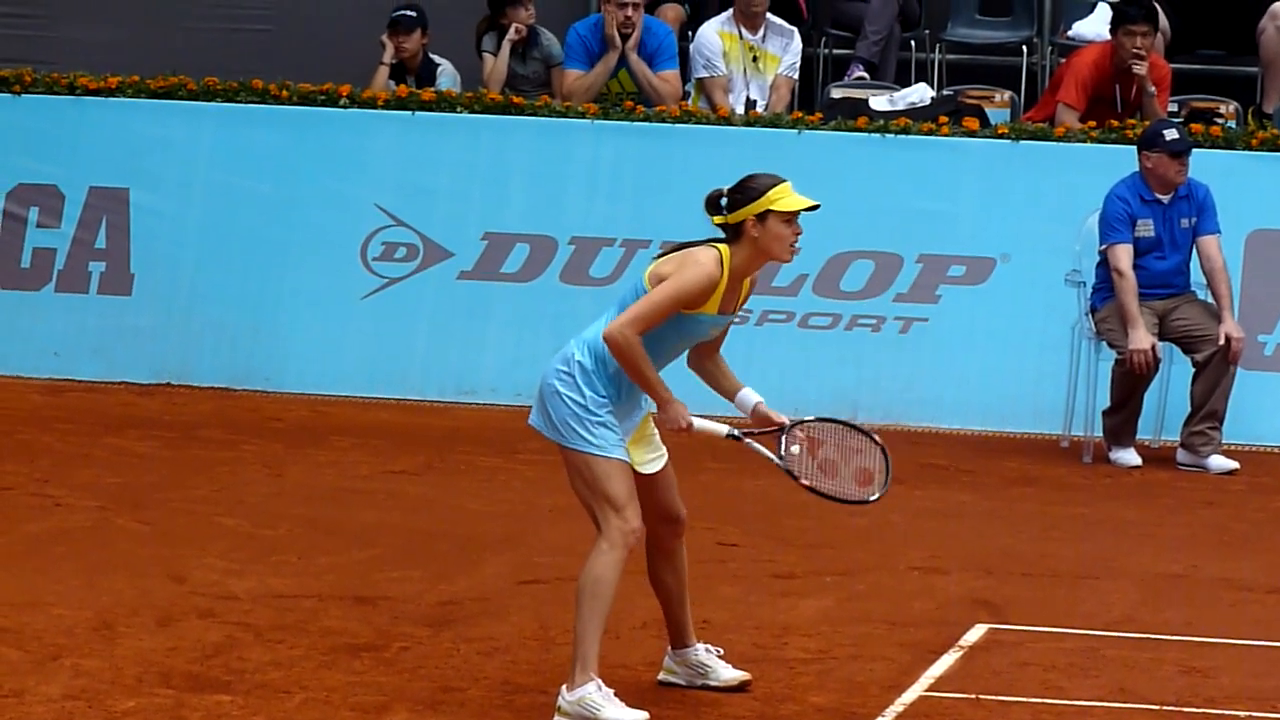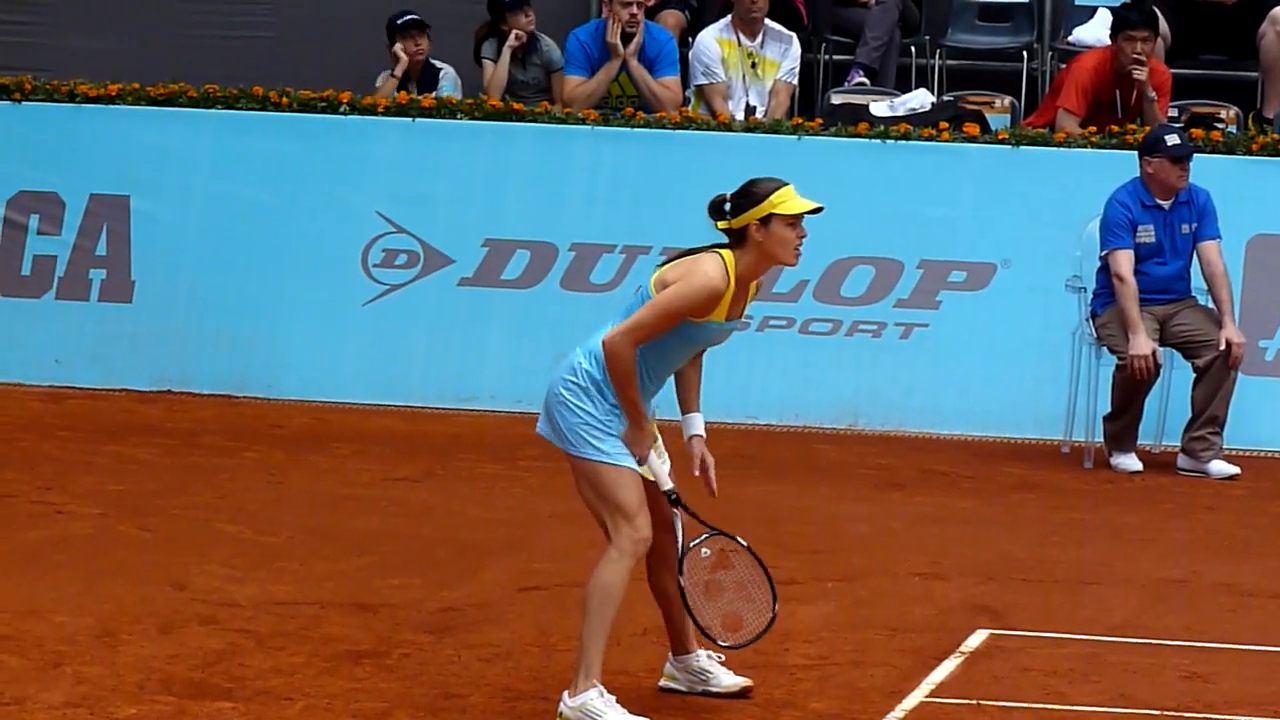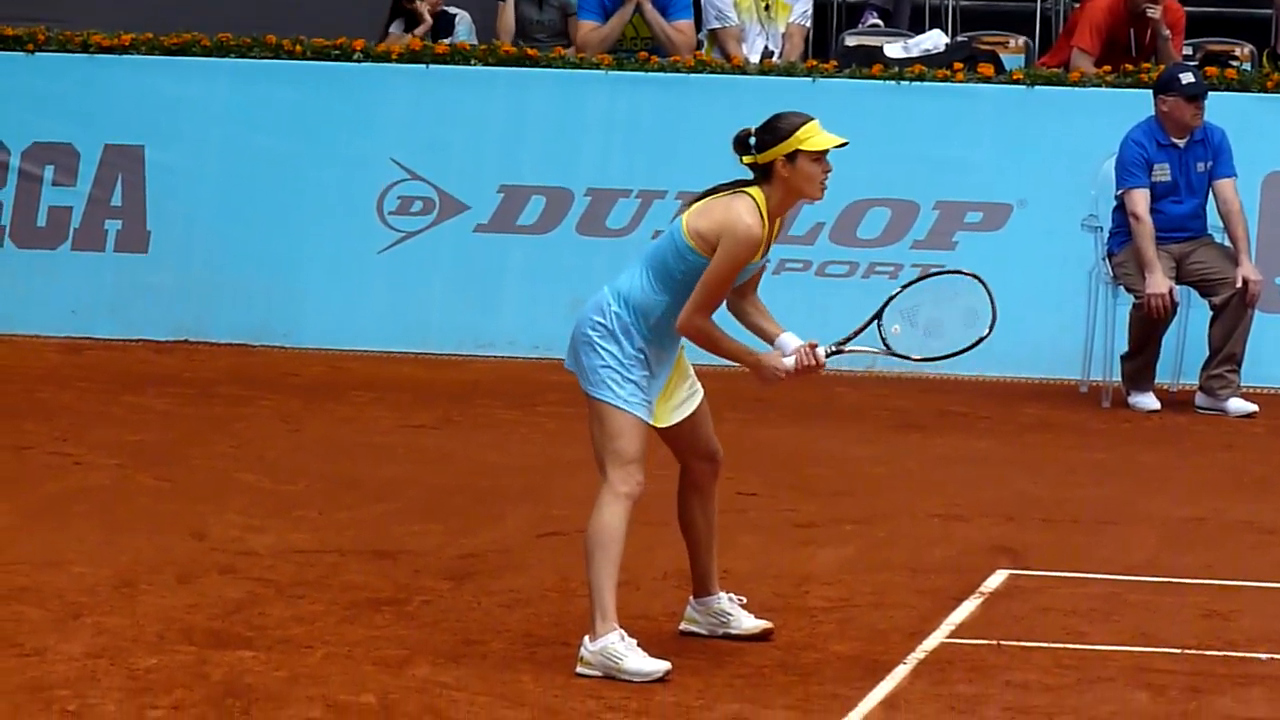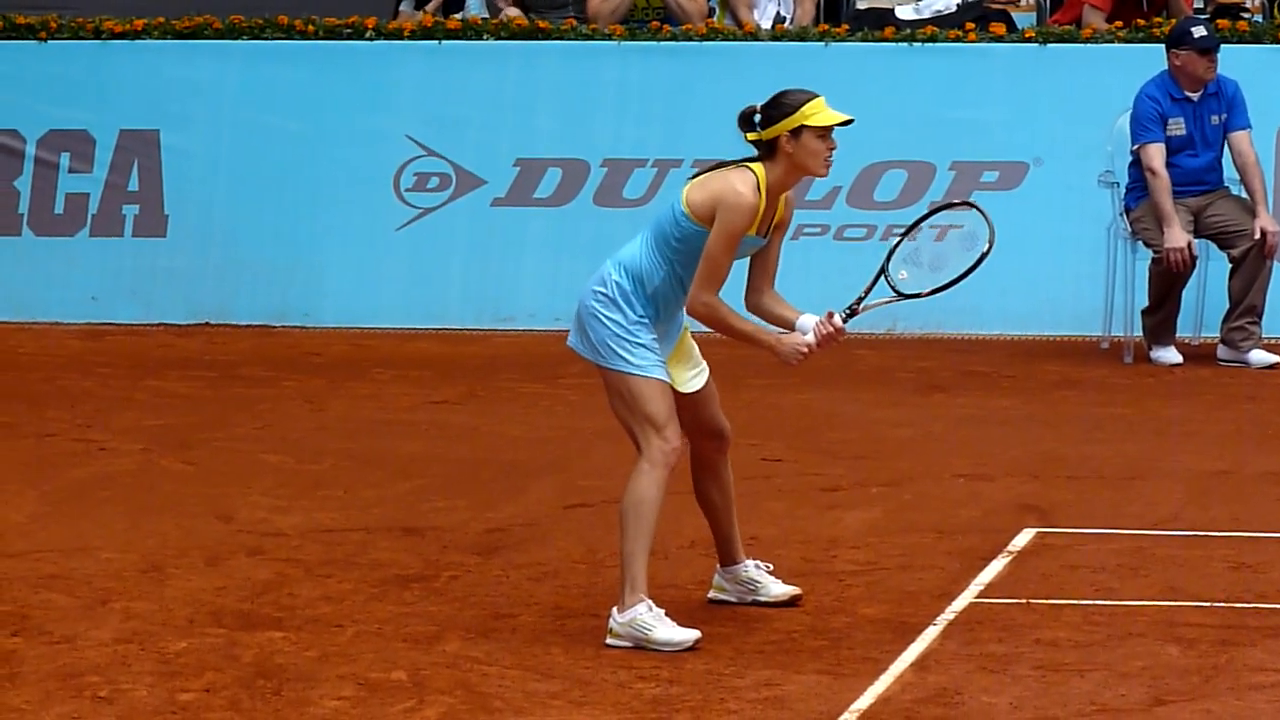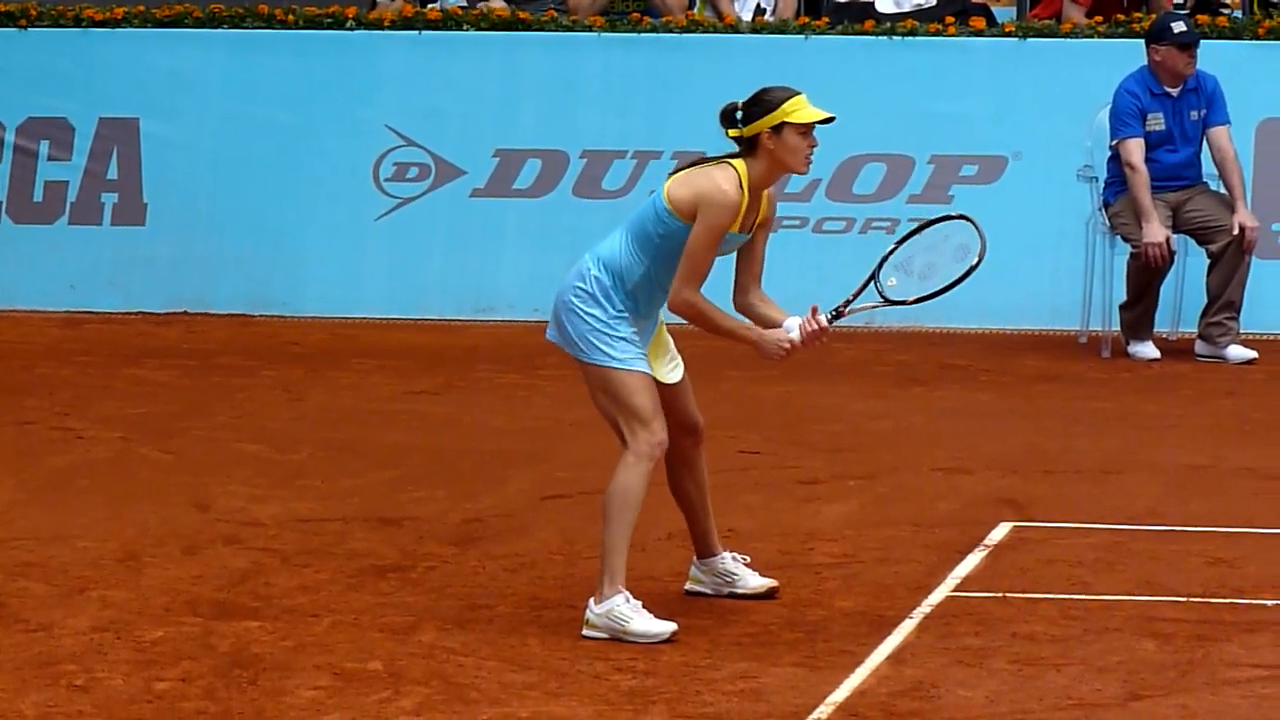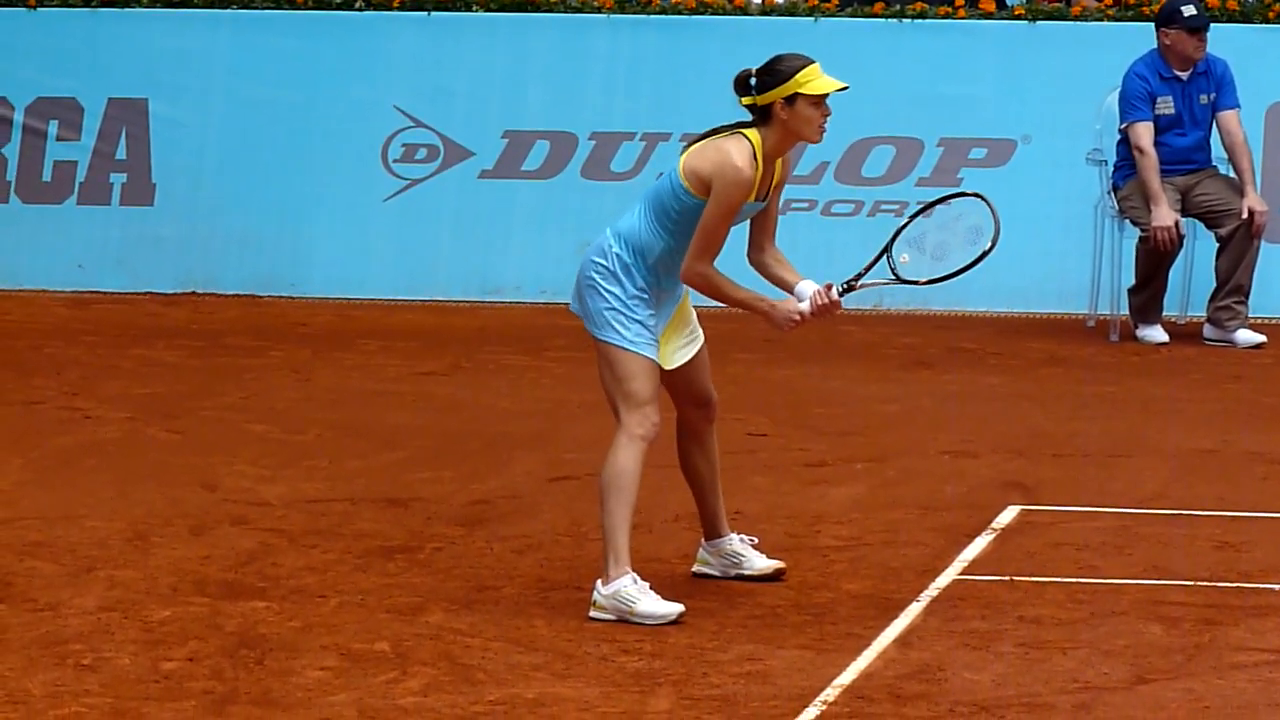
dt=0.7s
person 1, frame 1
left shoulder: (742, 280)
right shoulder: (706, 268)
left elbow: (704, 357)
right elbow: (617, 334)
left wrist: (750, 404)
right wrist: (666, 403)
left hip: (623, 400)
right hip: (583, 389)
left knee: (668, 522)
right knee: (622, 529)
left ankle: (683, 655)
person 1, frame 2
left shoulder: (746, 284)
right shoulder: (710, 278)
right elbow: (617, 342)
left wrist: (695, 431)
right wrist: (640, 426)
left hip: (624, 404)
right hip: (589, 395)
left knee: (666, 531)
right knee: (633, 537)
left ankle: (685, 662)
person 1, frame 3
left shoulder: (769, 213)
right shoulder: (745, 223)
left elbow: (742, 297)
right elbow: (691, 320)
left wrist: (787, 343)
right wrist: (757, 361)
left hip: (656, 342)
right hip: (615, 336)
left knee: (704, 463)
right knee: (624, 481)
left ankle: (706, 604)
right ankle: (603, 639)
person 1, frame 4
left shoulder: (780, 204)
right shoulder: (741, 195)
left elbow: (758, 295)
right elbow: (703, 302)
left wrist: (806, 324)
right wrist: (775, 343)
left hip: (660, 318)
right hip: (620, 311)
left knee: (713, 438)
right knee: (661, 447)
left ankle: (734, 573)
right ankle: (631, 611)
person 1, frame 5
left shoulder: (761, 203)
right shoulder: (723, 191)
left elbow: (747, 296)
right elbow: (684, 298)
left wrist: (793, 325)
right wrist: (758, 340)
left hip: (636, 311)
right hip: (597, 303)
left knee: (686, 433)
right knee: (648, 440)
left ankle: (710, 564)
right ankle: (608, 602)
person 1, frame 6
left shoulder: (776, 163)
right shoulder: (736, 165)
left elbow: (762, 251)
right elbow: (696, 269)
left wrist: (805, 290)
right wrist: (768, 308)
left hip: (661, 285)
right hip: (620, 281)
left knee: (700, 408)
right knee: (641, 423)
left ankle: (719, 545)
right ankle: (615, 582)
person 2, frame 1
left shoulder: (1199, 195)
right shoulder: (1121, 198)
left elbow: (1213, 259)
right elbow: (1121, 269)
left wrist: (1228, 317)
right wrist: (1136, 329)
left hip: (1178, 299)
right hip: (1120, 300)
left knee: (1224, 343)
right knee: (1140, 354)
left ankle: (1199, 446)
right ankle: (1120, 440)
person 2, frame 2
left shoulder: (1199, 200)
right shoulder: (1122, 204)
left elbow: (1214, 264)
right elbow: (1122, 275)
left wrist: (1228, 323)
right wrist: (1137, 335)
left hip: (1178, 304)
right hip: (1121, 305)
left knee: (1225, 348)
right knee: (1141, 360)
left ankle: (1199, 451)
right ankle: (1120, 446)
person 2, frame 3
left shoulder: (1215, 138)
right shoulder: (1137, 142)
left elbow: (1229, 202)
right elbow: (1139, 214)
left wrist: (1245, 260)
right wrist: (1154, 273)
left hip: (1194, 242)
right hip: (1137, 244)
left knee: (1242, 285)
right knee: (1158, 299)
left ankle: (1217, 388)
right ankle: (1138, 384)
person 2, frame 4
left shoulder: (1228, 91)
right shoulder: (1151, 98)
left elbow: (1245, 154)
right elbow: (1155, 168)
right wrist: (1171, 228)
left hip: (1211, 195)
right hip: (1155, 198)
right knee: (1177, 253)
left ankle: (1238, 341)
right ankle: (1160, 340)
person 2, frame 5
left shoulder: (1208, 86)
right shoulder: (1131, 92)
left elbow: (1223, 149)
right elbow: (1134, 163)
left wrist: (1241, 207)
right wrist: (1150, 222)
left hip: (1190, 190)
right hip: (1133, 193)
left knee: (1238, 232)
right knee: (1155, 247)
left ankle: (1216, 336)
right ankle: (1137, 334)
person 2, frame 6
left shoulder: (1217, 70)
right shoulder: (1140, 76)
left elbow: (1233, 133)
right elbow: (1142, 146)
left wrist: (1250, 191)
right wrist: (1159, 206)
left hip: (1199, 174)
right hip: (1143, 176)
left knee: (1247, 216)
right knee: (1164, 231)
left ankle: (1225, 320)
right ankle: (1146, 319)
